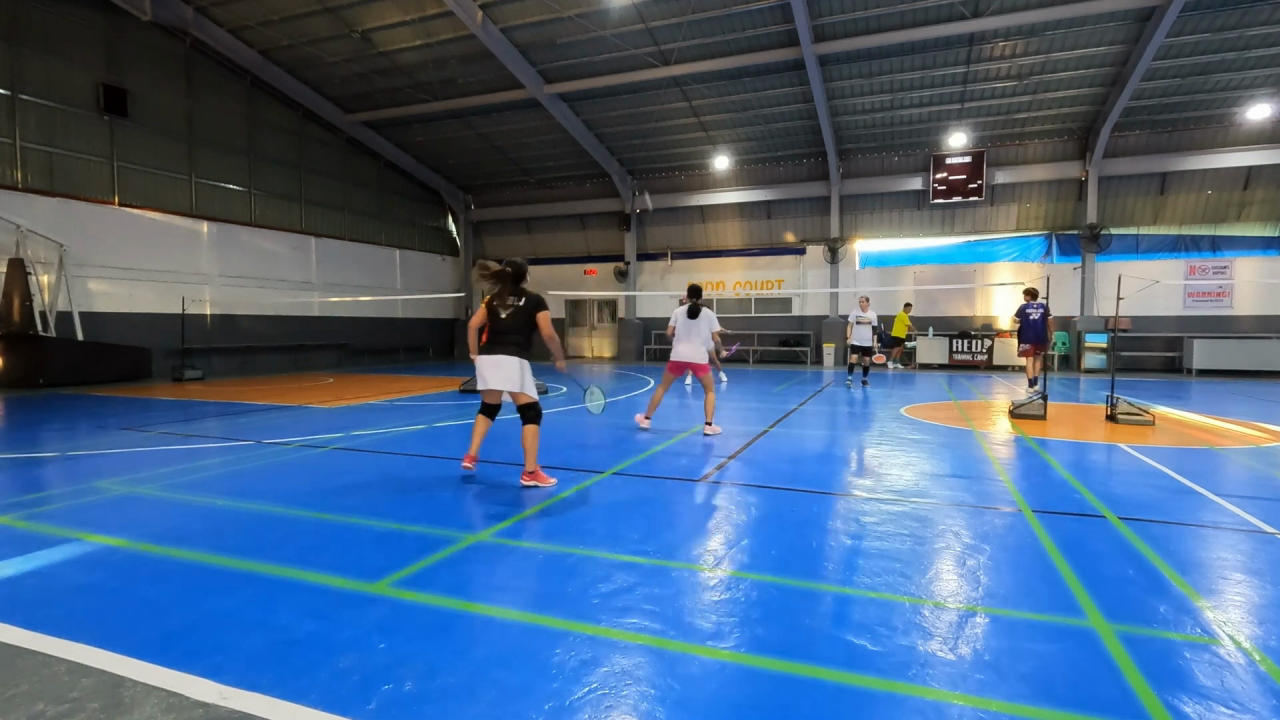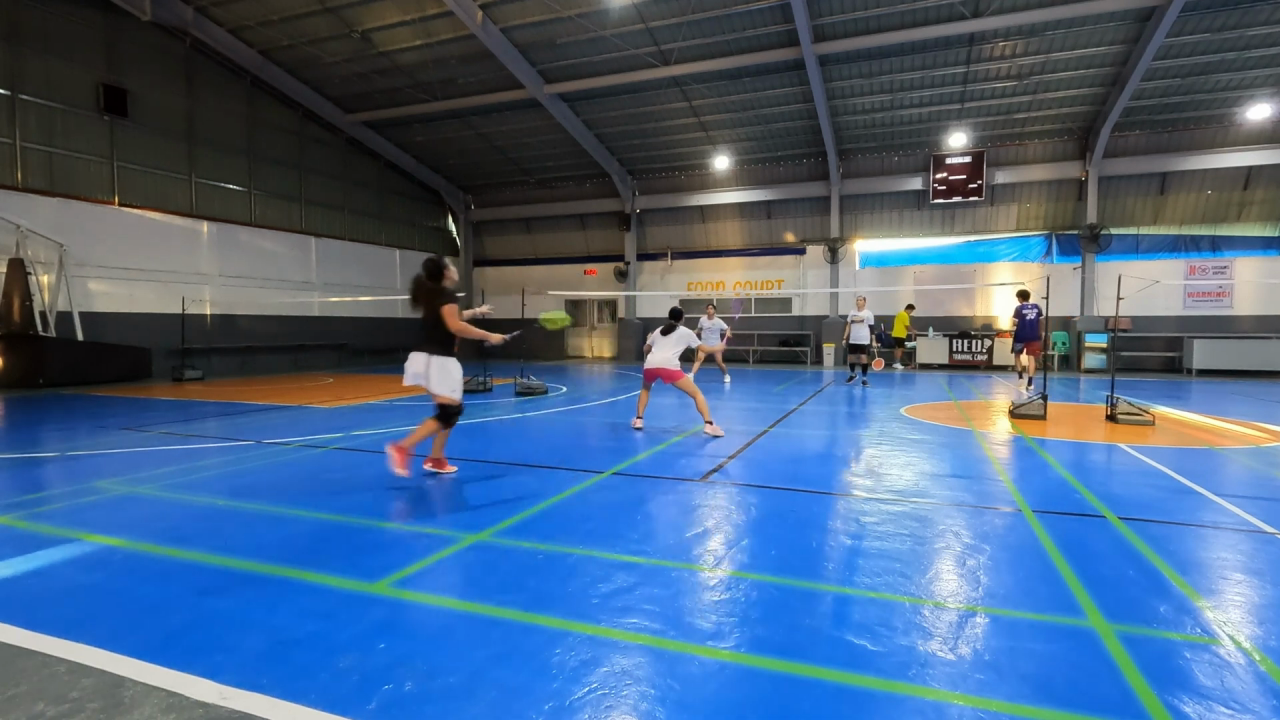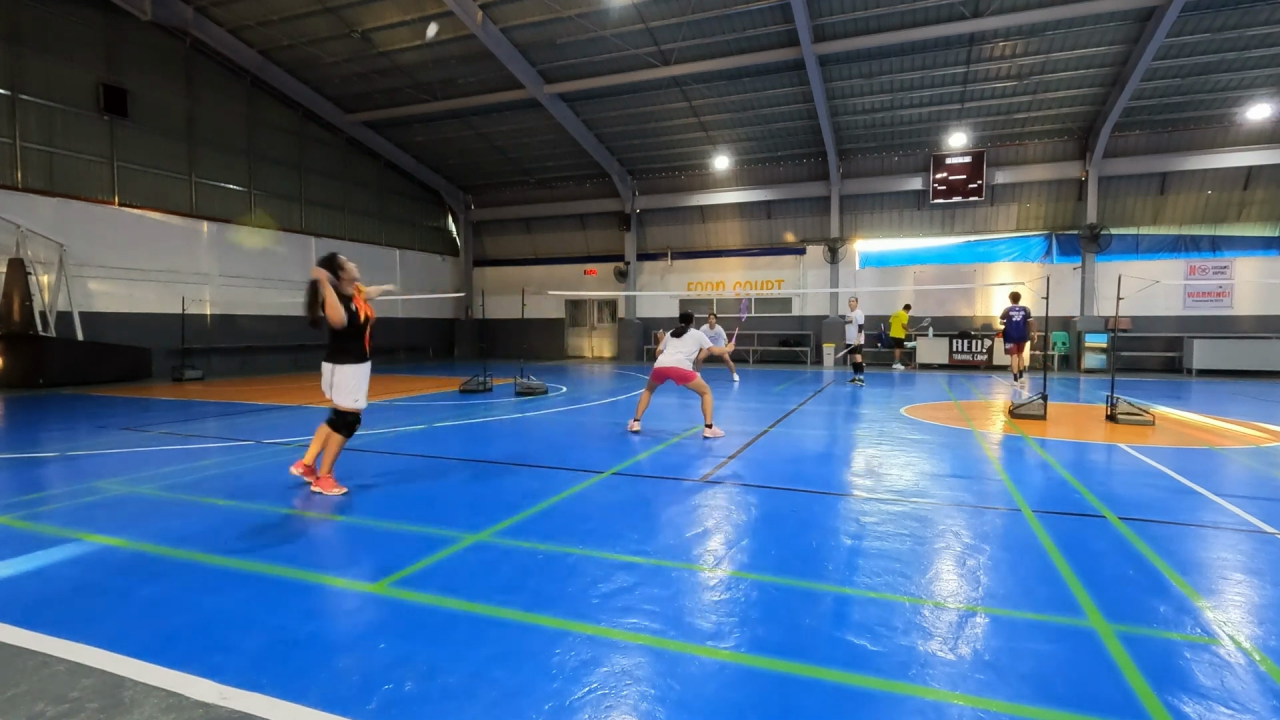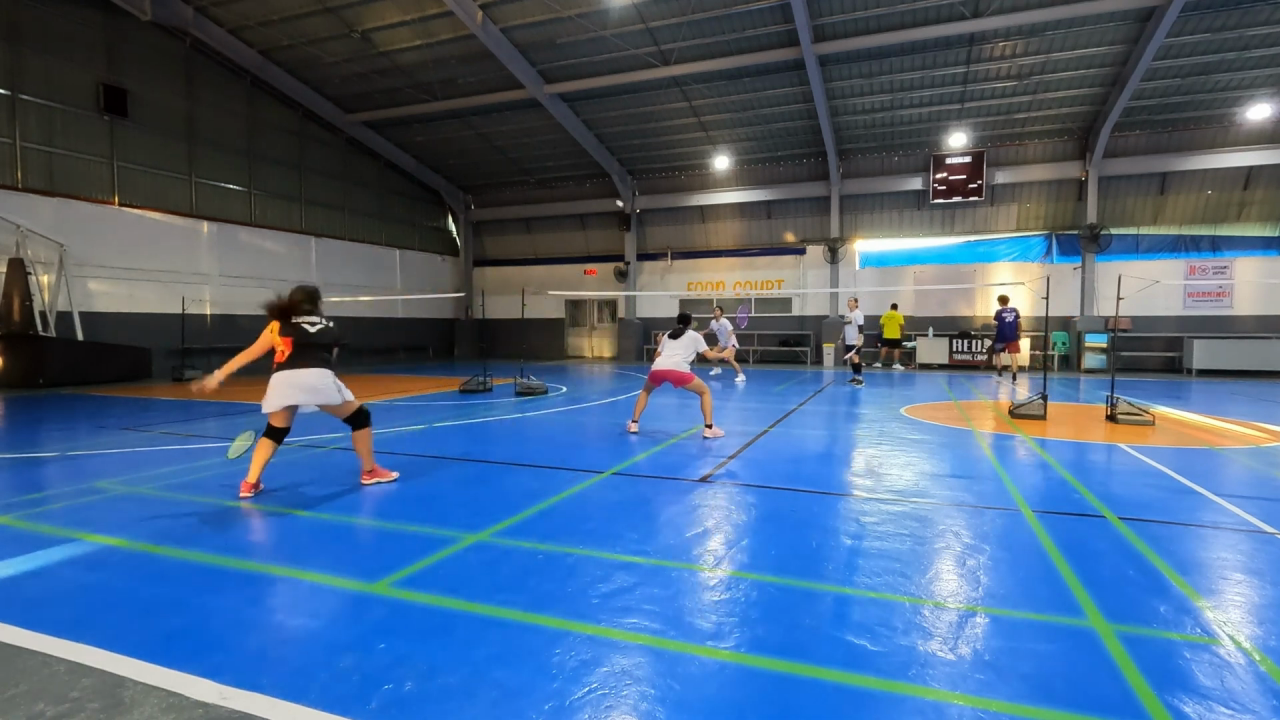
dt=0.5s
person 1, frame 1
left shoulder: (493, 298)
right shoulder: (535, 300)
left elbow: (473, 326)
right elbow: (548, 333)
left wrist: (474, 353)
right wrist: (559, 359)
left hip: (487, 359)
right hip: (513, 361)
left knee: (489, 408)
right knee: (531, 413)
left ankle: (471, 456)
right ankle: (531, 472)
person 1, frame 2
left shoulder: (436, 293)
right shoulder: (444, 293)
right elbow: (455, 326)
left wrist: (477, 312)
right wrist: (488, 336)
left hip: (431, 358)
right hip: (436, 360)
left knee: (451, 410)
right knee: (448, 415)
left ankle: (435, 459)
right ankle: (402, 449)
person 1, frame 3
left shoulder: (356, 290)
right shoulder: (332, 298)
left elbow: (371, 292)
right elbow: (339, 321)
left wrist: (385, 288)
right wrist: (325, 283)
left hip: (356, 365)
right hip: (341, 367)
left knee: (341, 420)
right knee: (346, 422)
left ankle: (306, 464)
right ankle: (323, 476)
person 1, frame 4
left shoulder: (281, 324)
right shoulder: (330, 326)
left elbow: (250, 353)
left wrist: (217, 376)
left hip: (284, 379)
right hip: (319, 377)
left knee: (274, 432)
right knee: (360, 417)
left ankle: (250, 483)
right ankle: (369, 471)
